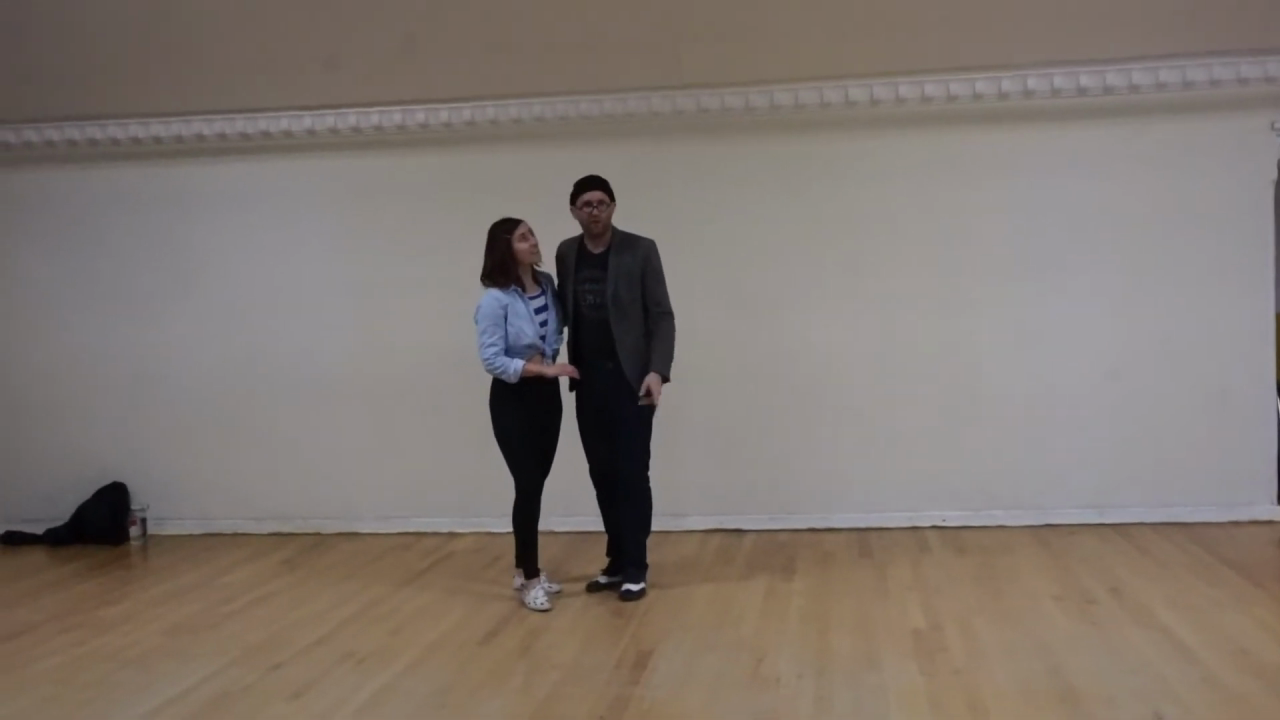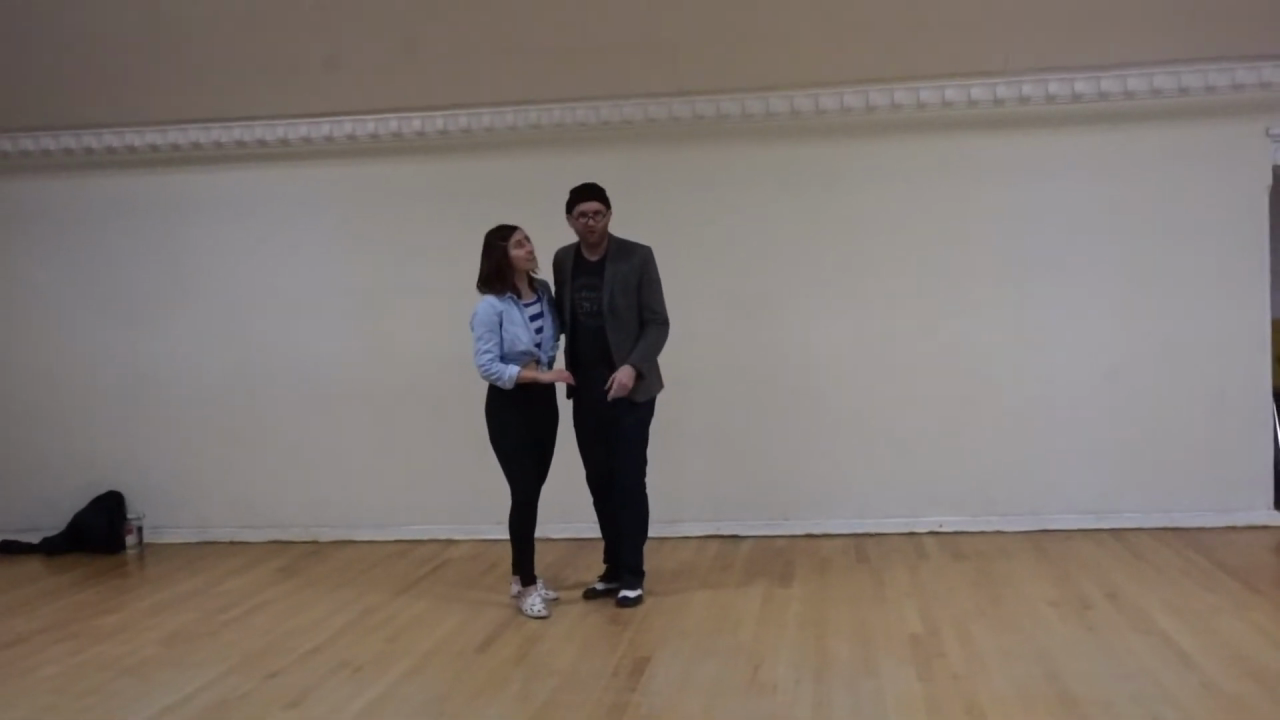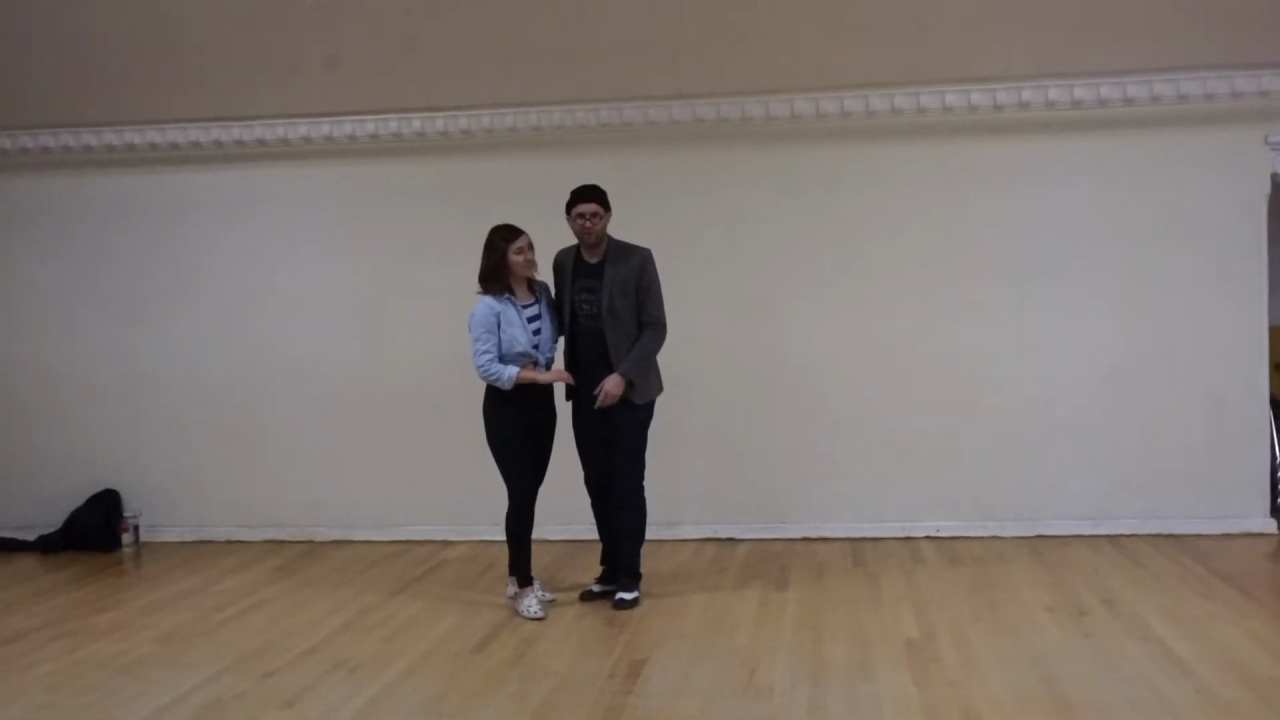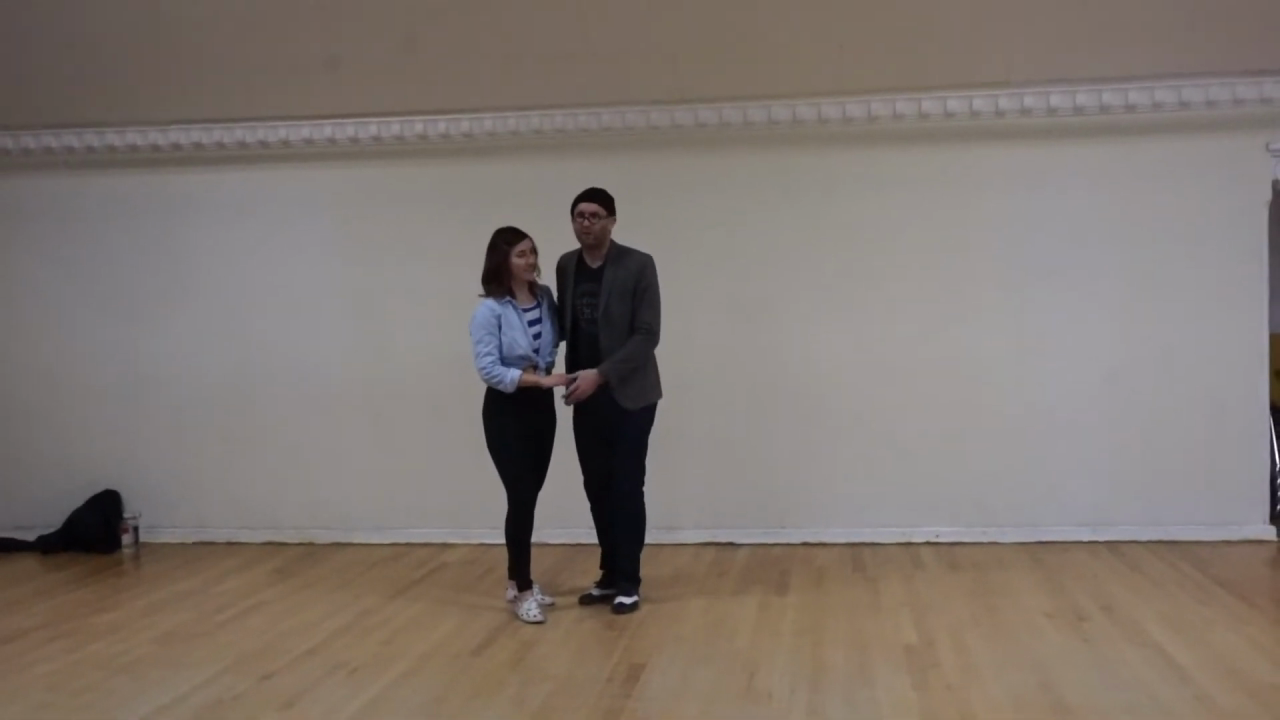
dt=0.4s
person 1, frame 1
left shoulder: (640, 250)
right shoulder: (566, 253)
left elbow: (662, 315)
right elbow: (566, 311)
left wrist: (658, 369)
right wrist: (565, 365)
left hip: (630, 380)
right hip: (588, 382)
left knee: (632, 475)
right knee: (603, 476)
left ankle: (635, 568)
right ankle: (617, 562)
person 1, frame 2
left shoulder: (637, 257)
right shoulder: (563, 261)
left elbow: (657, 323)
right elbow: (563, 318)
left wrist: (633, 367)
left hip: (629, 389)
right hip: (585, 390)
left knee: (629, 481)
right knee: (600, 482)
left ankle: (632, 574)
right ankle: (614, 569)
person 1, frame 3
left shoulder: (637, 260)
right shoulder: (563, 262)
left elbow: (655, 328)
left wrist: (623, 376)
left hip: (629, 392)
right hip: (585, 392)
left knee: (627, 484)
right knee: (598, 485)
left ankle: (629, 577)
right ankle: (610, 571)
person 1, frame 4
left shoulder: (638, 265)
right shoulder: (566, 266)
left elbow: (647, 335)
left wrist: (602, 374)
left hip: (629, 396)
right hip: (587, 398)
left knee: (627, 489)
right knee: (598, 489)
left ankle: (628, 581)
right ankle: (610, 575)
person 2, frame 1
left shoulder: (547, 285)
right shoulder: (494, 299)
right elbow: (492, 360)
left wrist: (551, 361)
right wrist: (542, 368)
left hip: (546, 395)
right hip: (512, 399)
left knee: (537, 483)
right knee: (528, 485)
left ankle: (525, 569)
right ankle: (529, 578)
person 2, frame 2
left shoulder: (544, 292)
right shoulder: (490, 307)
right elbow: (487, 366)
left wrist: (547, 367)
right wrist: (538, 375)
left hip: (543, 401)
right hip: (509, 406)
left knee: (533, 490)
right knee: (524, 492)
left ankle: (522, 576)
right ankle: (526, 586)
person 2, frame 3
left shoulder: (543, 294)
right shoulder: (488, 308)
right elbow: (486, 367)
left wrist: (547, 371)
right wrist: (537, 375)
left hip: (541, 403)
right hip: (506, 407)
left knee: (531, 492)
right knee: (521, 494)
left ankle: (519, 577)
right ankle: (522, 586)
person 2, frame 4
left shoulder: (545, 297)
right shoulder: (489, 311)
right elbow: (488, 369)
left wrist: (548, 376)
right wrist: (539, 379)
left hip: (541, 406)
right hip: (506, 410)
left knee: (530, 495)
right knee: (521, 497)
left ankle: (518, 581)
right ankle: (522, 591)
